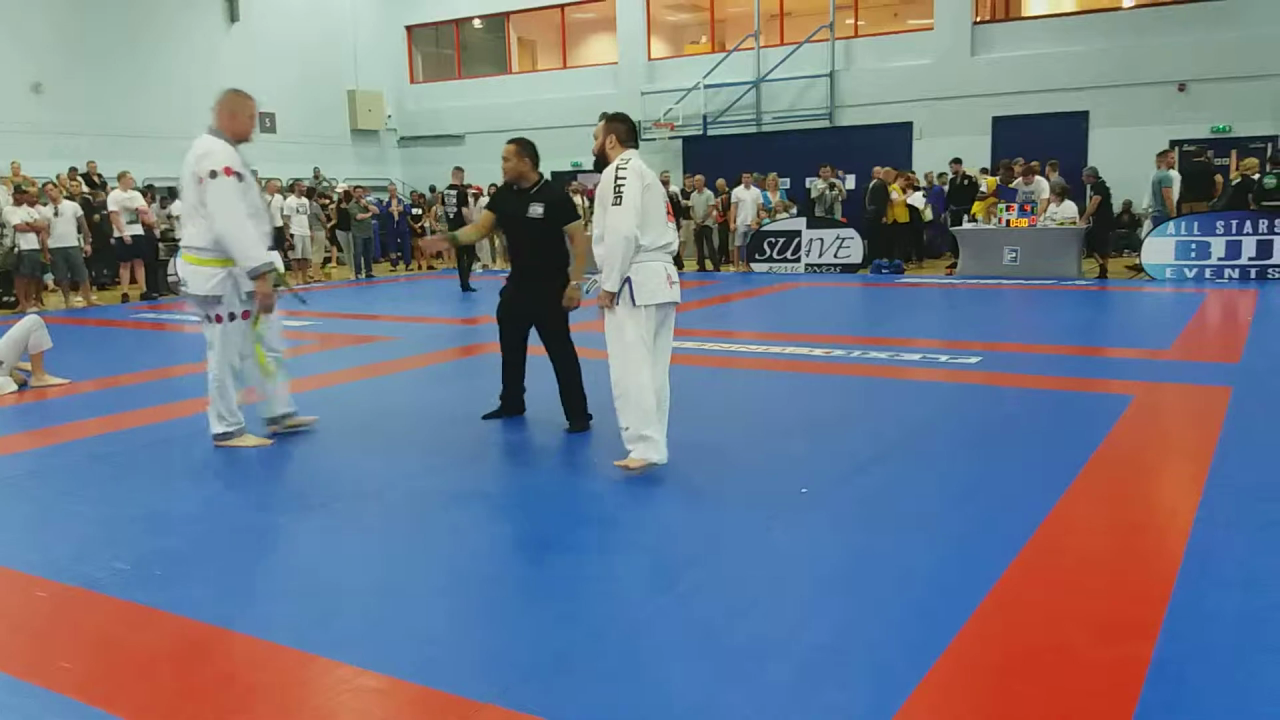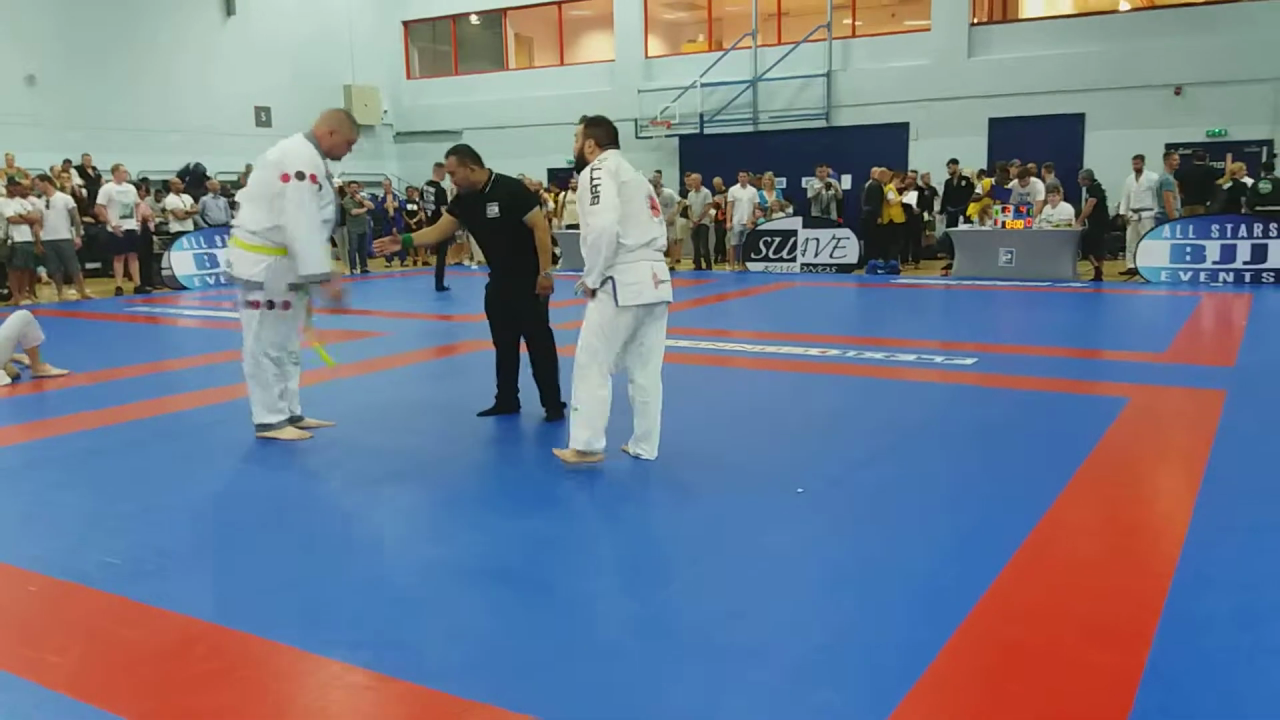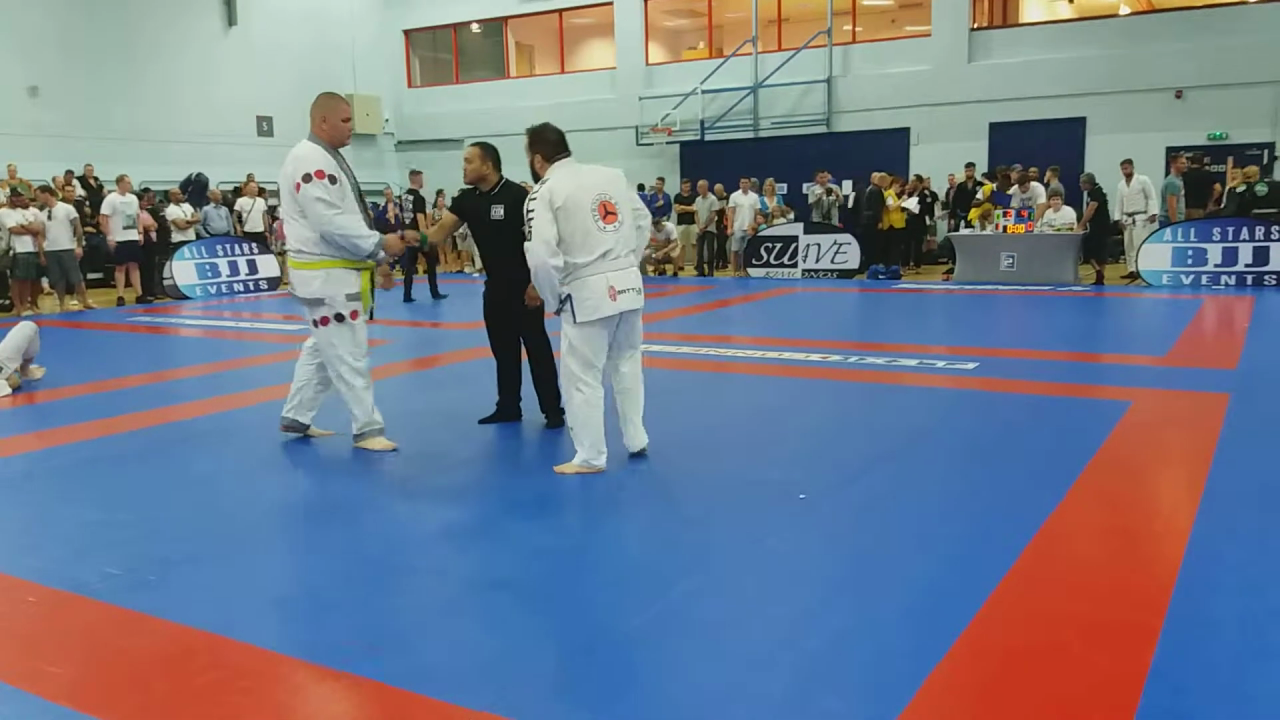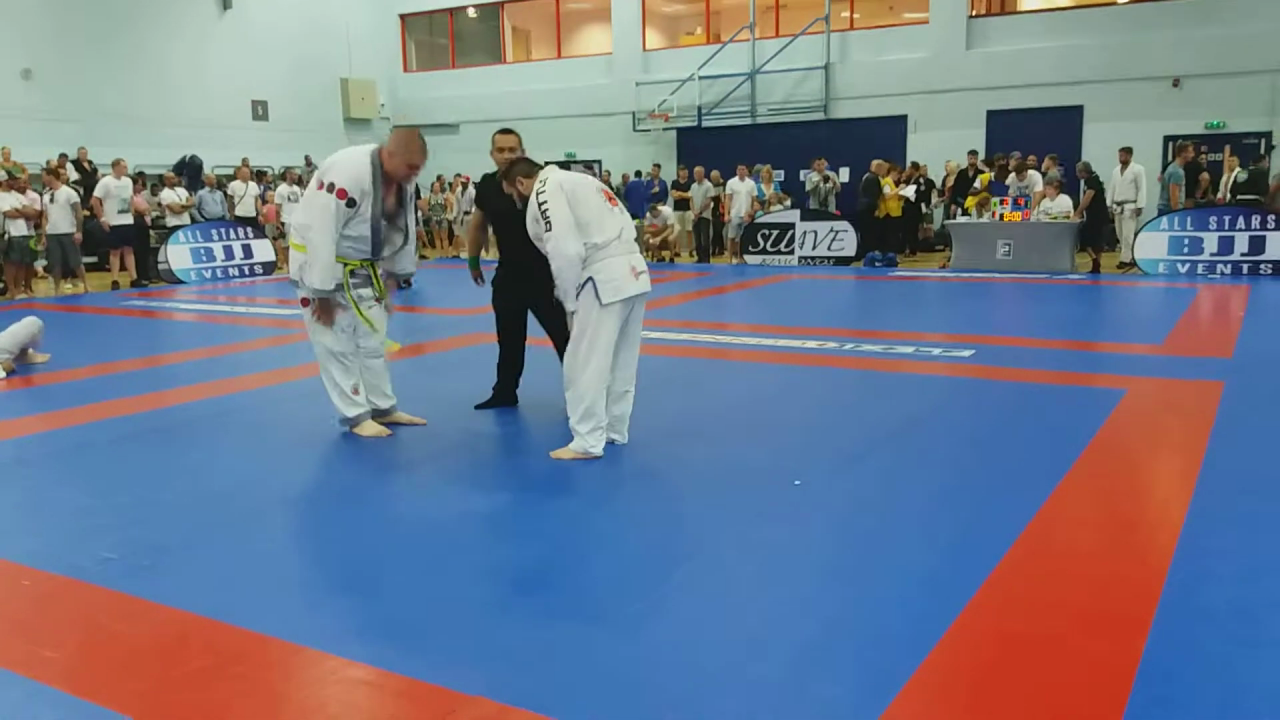
dt=0.5s
person 1, frame 1
left shoulder: (622, 169)
right shoulder: (644, 172)
left elbow: (622, 231)
left wrist: (609, 284)
right wrist: (612, 279)
left hip: (636, 282)
right hip: (662, 278)
left knee: (630, 367)
right knee: (653, 368)
left ankle: (645, 447)
right ankle: (651, 443)
person 1, frame 2
left shoulder: (599, 170)
right shoulder: (633, 175)
left elbow: (604, 227)
left wrist: (591, 278)
left hip: (622, 282)
right hip: (655, 278)
left knee: (593, 363)
right knee: (645, 369)
left ankle: (586, 445)
right ankle: (644, 444)
person 1, frame 3
left shoulder: (543, 193)
right shoulder: (611, 175)
left elbow: (541, 259)
right elbow: (642, 221)
left wrist: (554, 302)
left hip: (587, 293)
right hip: (629, 284)
left knee: (582, 379)
right knee: (627, 363)
left ankle: (590, 457)
right ankle: (635, 438)
person 1, frame 4
left shoulder: (545, 189)
right shoulder: (576, 179)
left elbow: (564, 250)
left wrist: (569, 302)
left hip: (604, 281)
right hip: (632, 271)
left knee: (586, 363)
right knee: (621, 361)
left ankle: (588, 442)
right ankle: (614, 429)
person 2, frame 1
left shoulder: (215, 152)
right shoulder: (217, 155)
right elbow: (229, 223)
left wrist: (262, 268)
right wrist: (261, 271)
left hip: (236, 268)
right hip: (223, 273)
left knee: (264, 342)
right knee: (230, 352)
left ankle: (279, 412)
right ankle: (226, 429)
person 2, frame 2
left shoulder: (305, 156)
right shoulder: (302, 159)
right elbow: (301, 225)
left wrist: (314, 273)
right wrist: (324, 276)
left hip: (278, 260)
right hip: (264, 262)
left knee: (286, 342)
right knee: (267, 344)
left ankle: (287, 413)
right ankle: (269, 419)
person 2, frame 3
left shoulder: (329, 157)
right shoulder: (309, 161)
left elbow: (350, 215)
right elbow: (331, 222)
left wrist: (383, 253)
right wrist: (380, 246)
left hip: (340, 272)
right hip: (326, 275)
left knee: (322, 349)
right knee: (350, 355)
left ankle: (296, 415)
right ankle: (367, 429)
person 2, frame 4
left shoulder: (401, 179)
right shoulder: (347, 172)
left elbow: (403, 227)
right elbow: (322, 234)
left wrist: (395, 273)
right wrist: (324, 293)
left hip: (361, 266)
right hip: (321, 262)
left knee: (372, 337)
right knee: (335, 342)
left ankle: (383, 407)
right ankle: (355, 413)
person 3, frame 1
left shoulder: (554, 196)
right shoulder: (504, 194)
left elbow: (579, 239)
right elbow: (479, 227)
left wrist: (574, 284)
right wrist: (451, 238)
left hip: (550, 287)
right hip: (517, 284)
left knee: (560, 351)
right knee: (510, 347)
left ankle: (578, 414)
right ankle: (511, 403)
person 3, frame 2
left shoulder: (511, 190)
right shoulder: (464, 199)
left elbow: (541, 227)
right elbow: (439, 231)
left wrist: (545, 273)
right wrist: (404, 241)
left hip: (529, 278)
right hip: (499, 279)
left knee: (538, 340)
right knee: (504, 343)
left ankle: (553, 403)
right ankle: (507, 400)
person 3, frame 3
left shoulder: (516, 196)
right shoulder: (467, 199)
right elbow: (442, 228)
left hip: (526, 287)
right hip: (495, 287)
left knee: (537, 348)
right knee: (503, 350)
left ankle: (554, 411)
right ankle: (508, 407)
person 3, frame 4
right shoulder: (487, 185)
right elbow: (478, 224)
right wrist: (473, 261)
left hip: (543, 274)
right hip: (508, 274)
left knee: (561, 334)
right knee: (509, 338)
right ankle: (504, 393)
